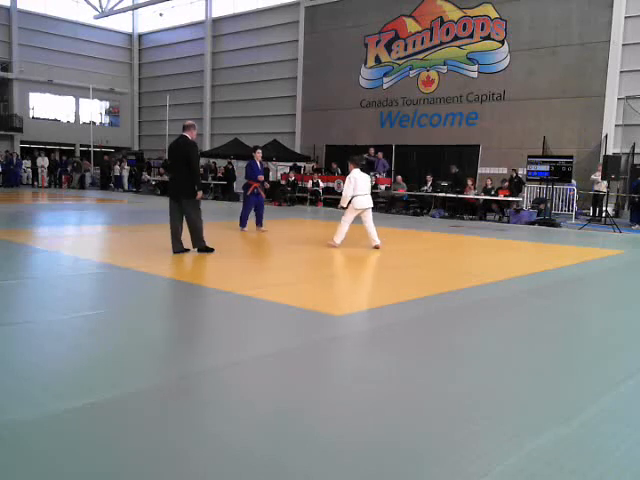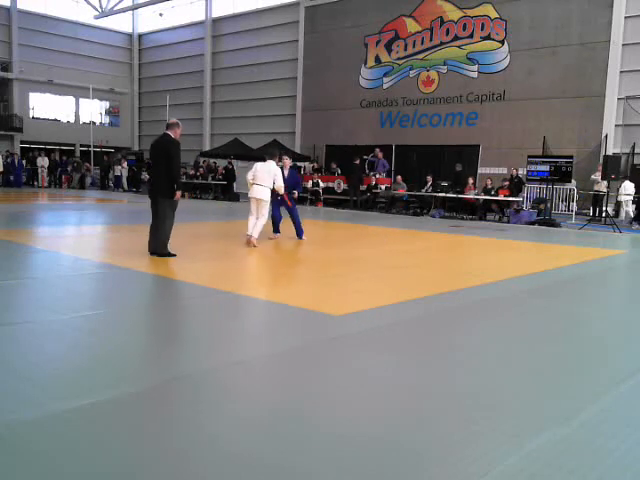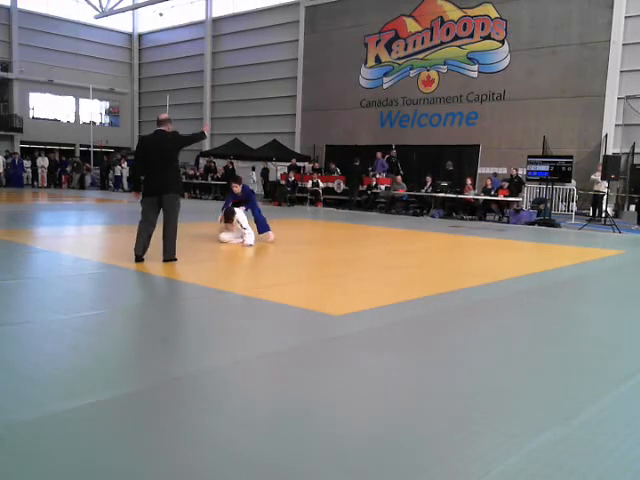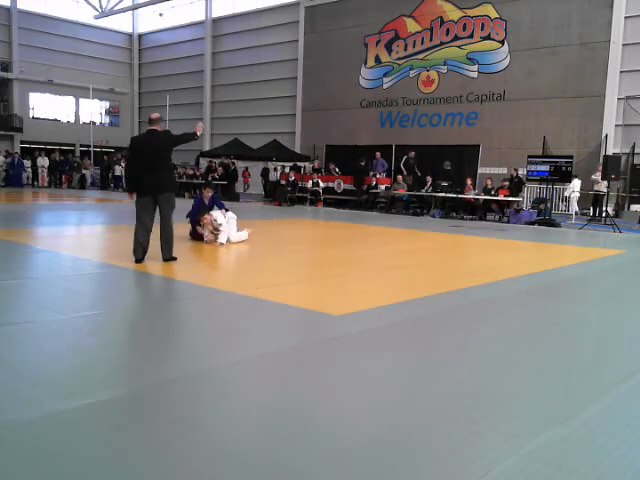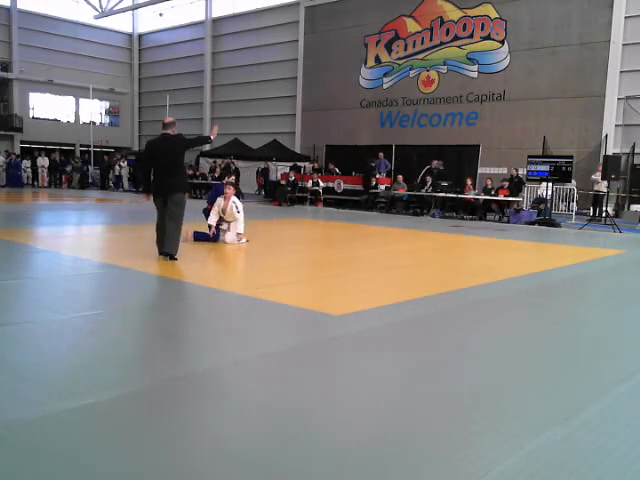
dt=1s
person 1, frame 1
left shoulder: (173, 144)
right shoulder: (191, 145)
left elbow: (171, 166)
right elbow: (195, 168)
right wrist: (198, 188)
left hip: (174, 188)
right hip: (187, 188)
left knee: (176, 218)
right knee: (194, 217)
left ankle: (177, 246)
right ankle: (200, 245)
person 1, frame 2
left shoulder: (155, 143)
right shoulder: (173, 143)
right elbow: (175, 168)
right wrist: (178, 188)
left hip: (155, 187)
right hip: (167, 187)
left knee: (157, 217)
right knee: (167, 218)
left ankle: (154, 247)
right ankle: (162, 249)
person 1, frame 3
left shoulder: (144, 141)
right shoulder: (174, 138)
left elbow: (137, 165)
right elbow: (191, 138)
left wrist: (136, 187)
right wrist: (204, 132)
left hip: (150, 187)
right hip: (170, 187)
left knee: (147, 220)
right knee: (170, 221)
left ankle: (139, 253)
right ankle: (169, 255)
person 1, frame 4
left shoulder: (136, 141)
right shoulder: (166, 137)
left elbow: (130, 166)
right elbow: (182, 138)
left wrist: (131, 188)
right wrist: (197, 133)
left hip: (145, 187)
right hip: (165, 186)
left knee: (143, 221)
right knee: (166, 221)
left ankle: (139, 255)
right ankle: (167, 254)
person 1, frame 5
left shoulder: (151, 144)
right shoulder: (179, 141)
left elbow: (146, 169)
right elbow: (196, 141)
left wrist: (147, 189)
right wrist: (211, 136)
left hip: (159, 188)
right hip: (176, 187)
left knee: (161, 218)
right knee: (174, 220)
left ankle: (162, 249)
right ankle: (169, 250)
